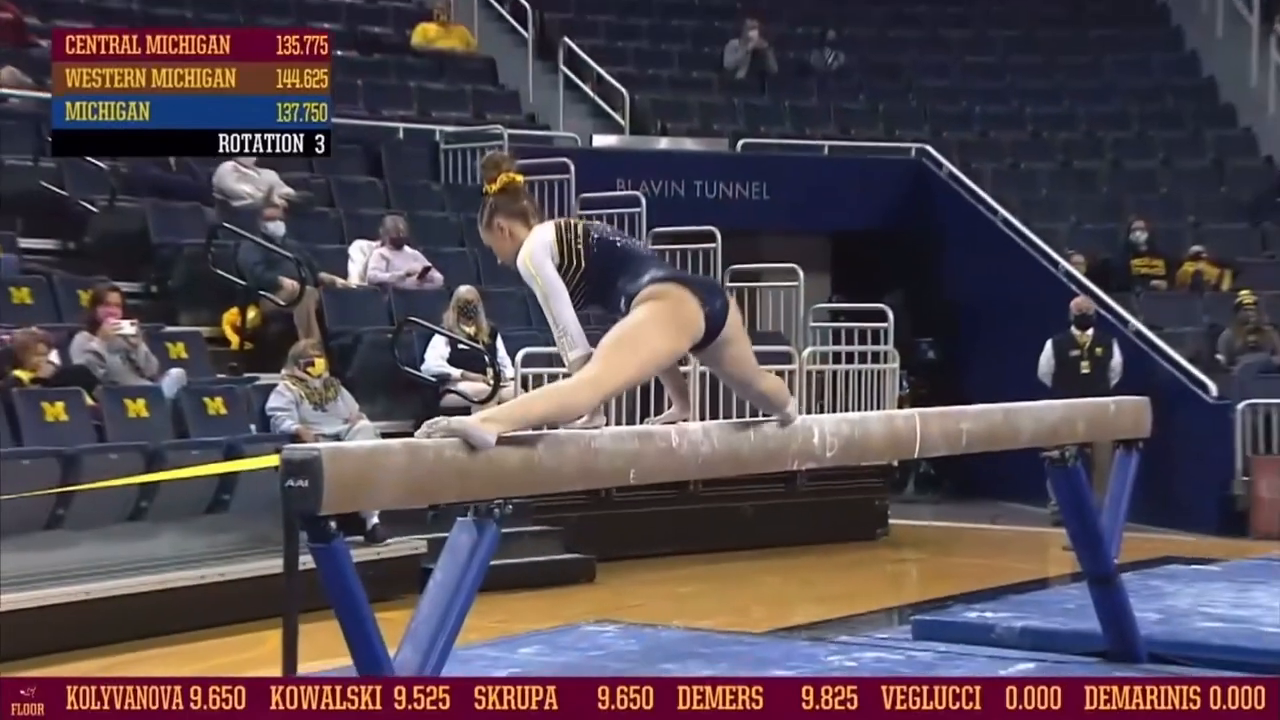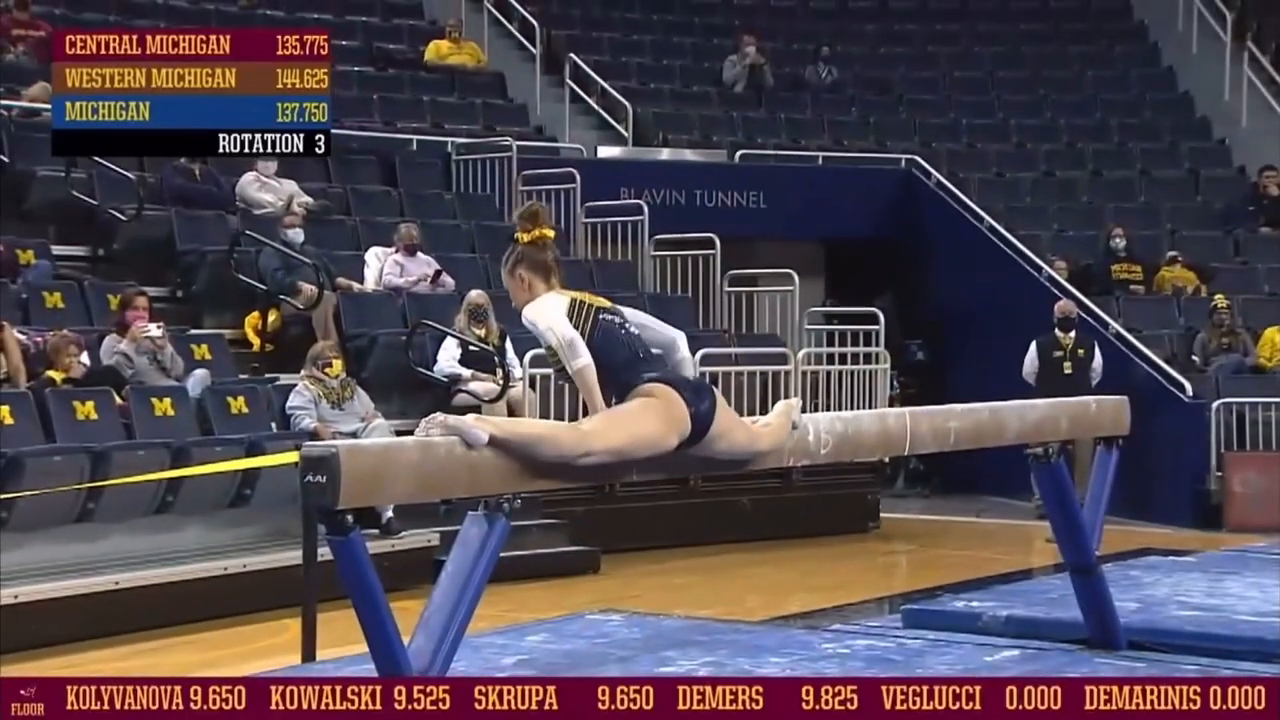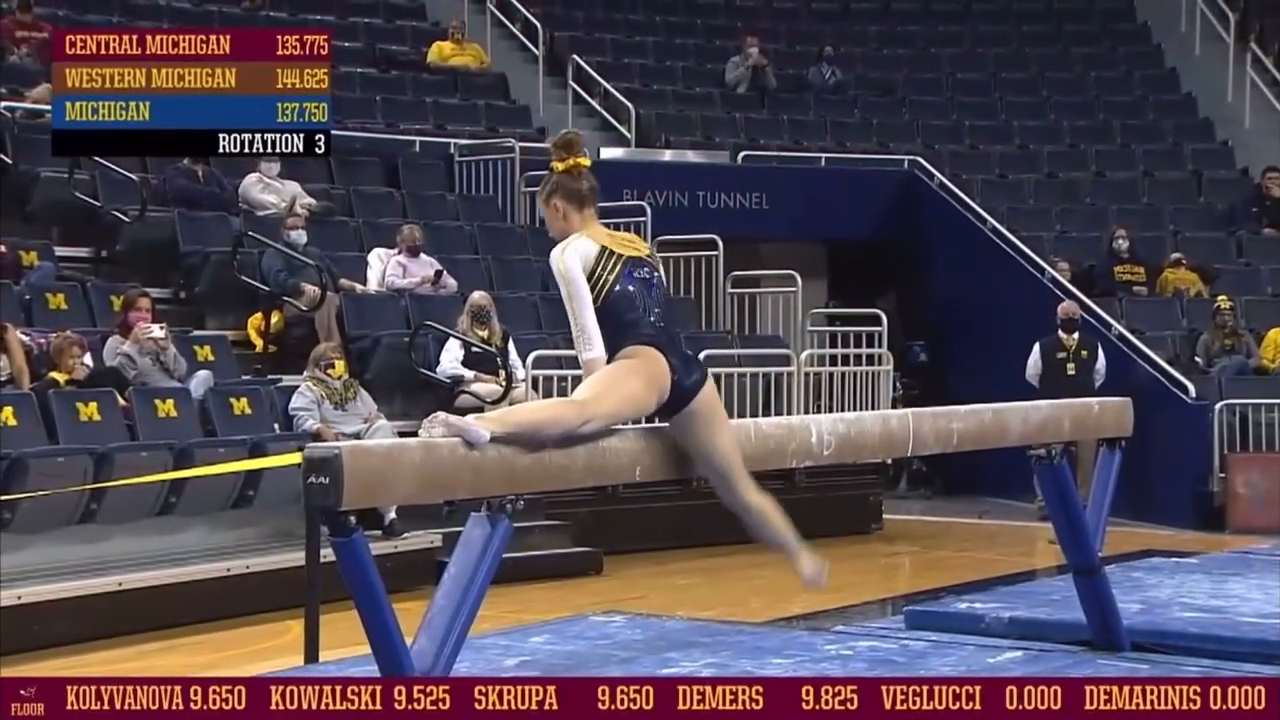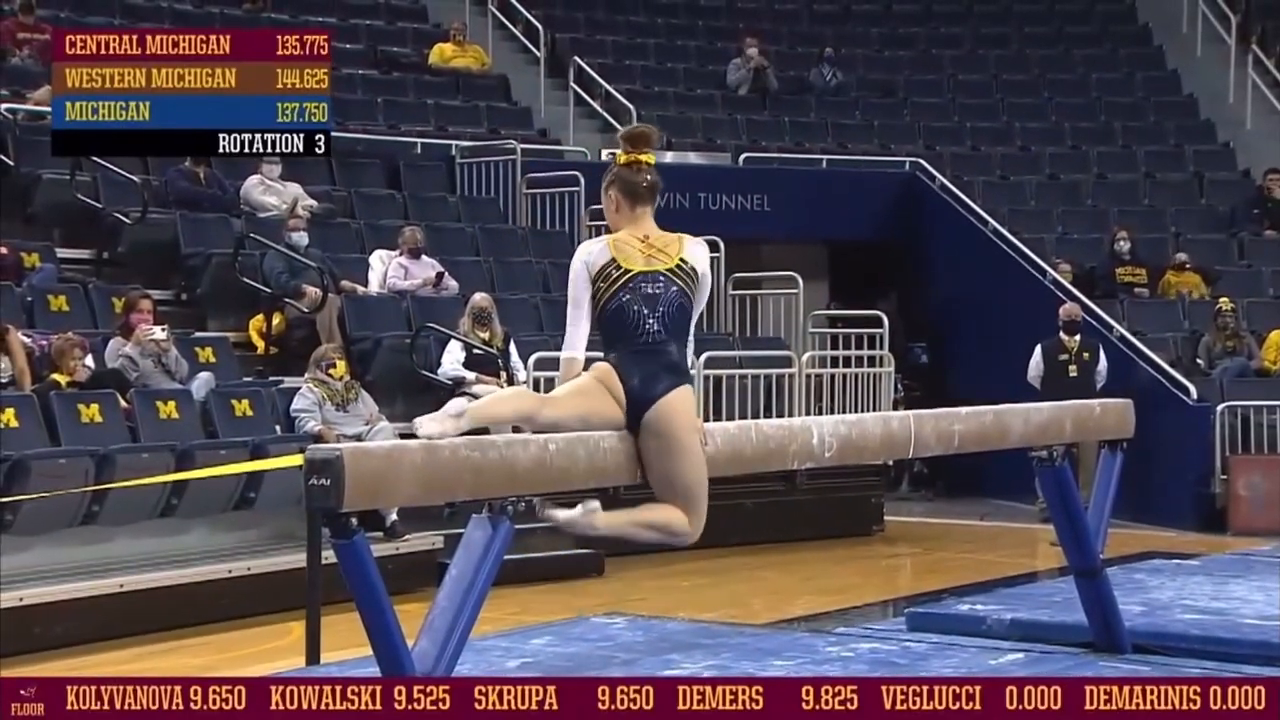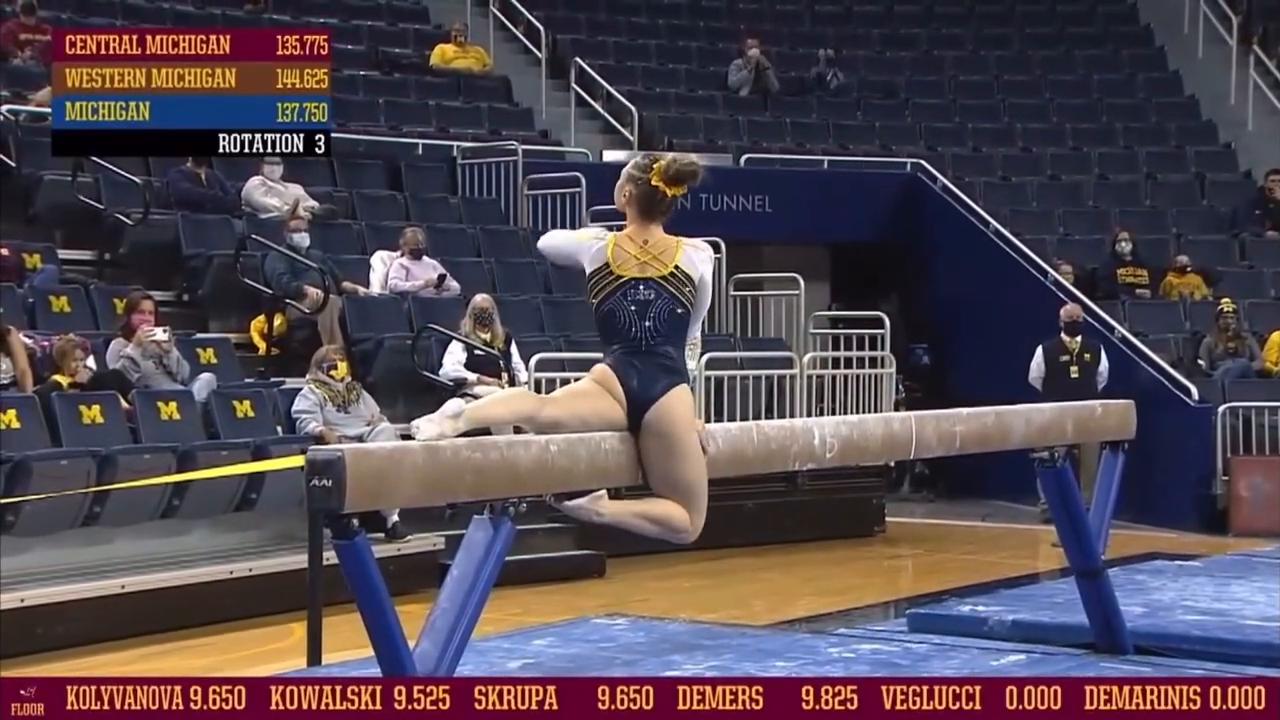
dt=0.5s
person 1, frame 1
left shoulder: (533, 248)
right shoulder: (579, 238)
left elbow: (569, 334)
left wrist: (591, 410)
right wrist: (682, 400)
left hip: (674, 306)
right hip: (709, 296)
right knee: (754, 385)
left ankle: (484, 425)
right ankle: (786, 404)
person 1, frame 2
left shoulder: (539, 309)
right shoulder: (603, 306)
left elbow: (575, 352)
left wrist: (600, 422)
left hip: (660, 408)
right hip: (696, 402)
left ankle: (476, 428)
person 1, frame 3
left shoulder: (569, 249)
right shoulder: (638, 245)
left elbow: (591, 342)
left wrist: (604, 412)
left hip: (644, 363)
right hip: (687, 369)
right knee: (739, 490)
left ankle: (477, 425)
right ankle: (803, 556)
person 1, frame 4
left shoulder: (594, 252)
right shoulder: (696, 252)
left elbow: (574, 341)
left wrist: (570, 408)
left hip: (616, 383)
right hip: (671, 392)
right knee: (687, 522)
left ankle: (463, 417)
right ankle: (592, 518)
person 1, frame 5
left shoulder: (595, 245)
right shoulder: (698, 256)
left elbow: (547, 242)
left hip: (615, 384)
right hip: (667, 392)
right knee: (687, 522)
left ankle: (461, 417)
right ankle: (601, 507)
person 2, frame 1
left shoulder: (1108, 343)
right shoulder: (1056, 343)
left elbow: (1115, 372)
right elbow: (1044, 373)
left wrist: (1102, 390)
right wrist: (1061, 391)
left knee: (1101, 461)
right ankle: (1059, 507)
person 2, frame 2
left shoulder: (1089, 344)
right shoulder: (1040, 345)
left elbow: (1096, 372)
right elbow: (1029, 373)
left wrist: (1083, 389)
right wrist: (1045, 389)
right ankle: (1042, 500)
person 2, frame 3
left shoulder: (1092, 346)
right shoulder: (1043, 346)
left elbow: (1099, 374)
right elbow: (1032, 375)
left wrist: (1086, 391)
right wrist: (1049, 391)
left knee: (1085, 459)
right ankle: (1045, 502)
person 2, frame 4
left shoulder: (1094, 348)
right shoulder: (1045, 348)
left elbow: (1101, 375)
right elbow: (1033, 377)
left wrist: (1087, 392)
right wrist: (1051, 393)
left knee: (1087, 461)
left ankle: (1085, 504)
right ankle: (1046, 504)
person 2, frame 5
left shoulder: (1095, 349)
right shoulder: (1046, 349)
left elbow: (1102, 377)
right elbow: (1035, 378)
left wrist: (1089, 394)
right wrist: (1052, 395)
left knee: (1088, 462)
left ankle: (1087, 505)
right ankle: (1048, 505)
person 3, frame 1
left shoulder: (334, 385)
right shoulder: (286, 390)
left elbow: (355, 410)
right elbow: (280, 420)
left wrist: (357, 418)
right wrist: (299, 430)
left hip: (347, 435)
right hip: (317, 441)
person 3, frame 2
left shoulder: (351, 386)
right shoulder: (305, 390)
left elbow: (372, 410)
right elbow: (299, 418)
left wrist: (373, 416)
right wrist: (317, 428)
left hip: (363, 432)
right hip: (335, 438)
person 3, frame 3
left shoulder: (354, 387)
right shoulder: (308, 391)
left elbow: (375, 411)
right elbow: (302, 419)
left wrist: (376, 418)
right wrist: (320, 429)
left hip: (367, 434)
right hip: (337, 439)
left knee: (383, 429)
person 3, frame 4
left shoulder: (355, 389)
right shoulder: (310, 392)
left elbow: (376, 414)
right elbow: (304, 421)
left wrist: (377, 419)
right wrist: (322, 431)
left hip: (368, 436)
right hip: (339, 441)
left knee: (385, 430)
person 3, frame 5
left shoulder: (357, 390)
right shoulder: (311, 393)
left elbow: (377, 414)
right elbow: (305, 422)
left wrist: (379, 421)
right wrist: (323, 431)
left hip: (370, 437)
right hip: (340, 442)
left knee: (386, 431)
